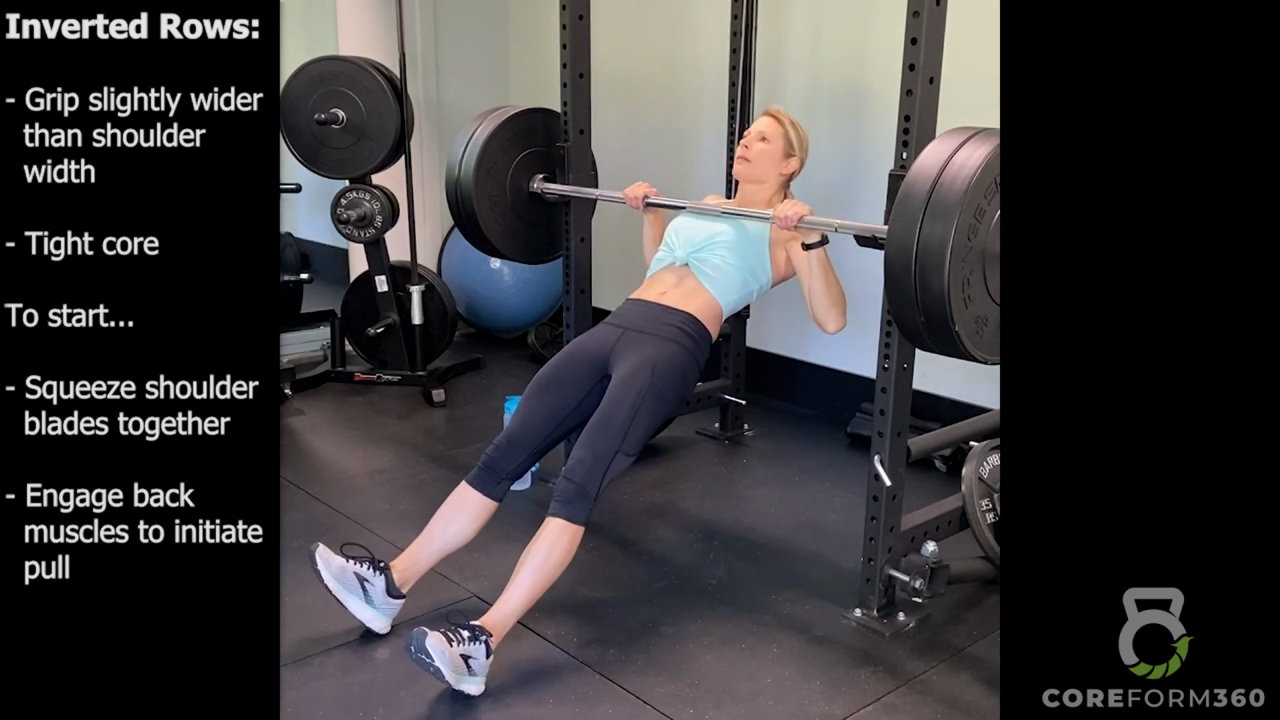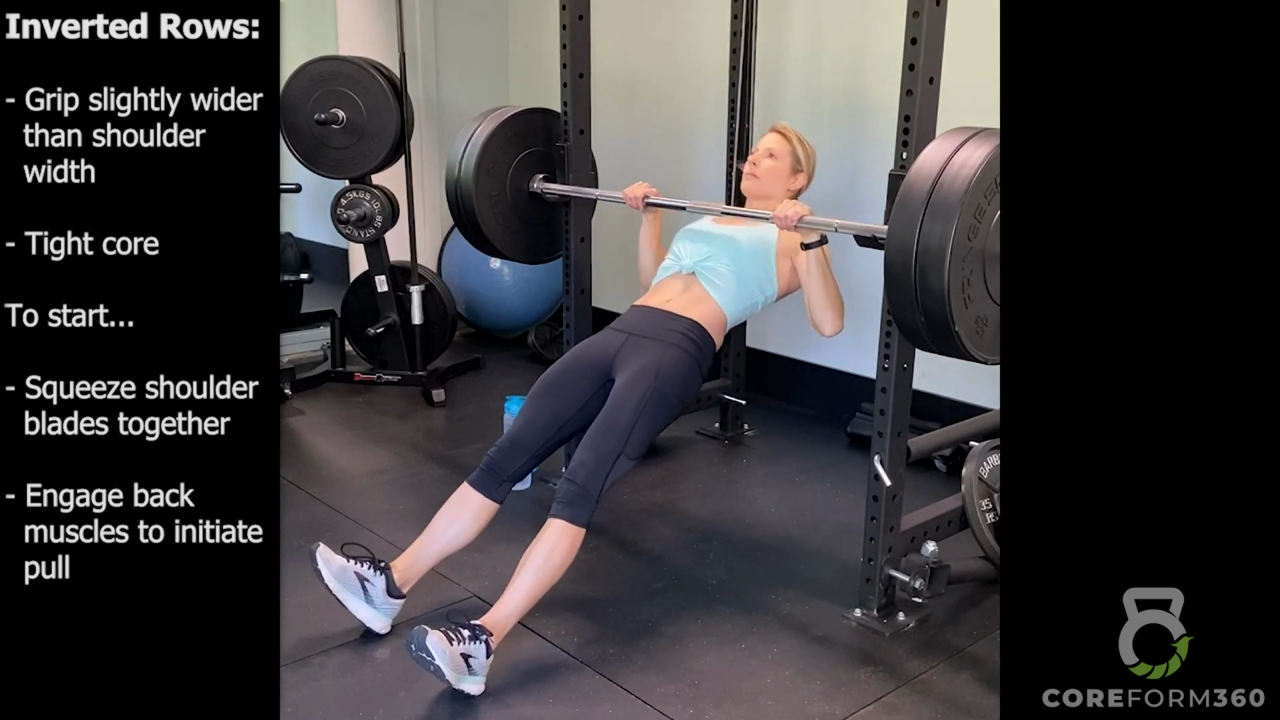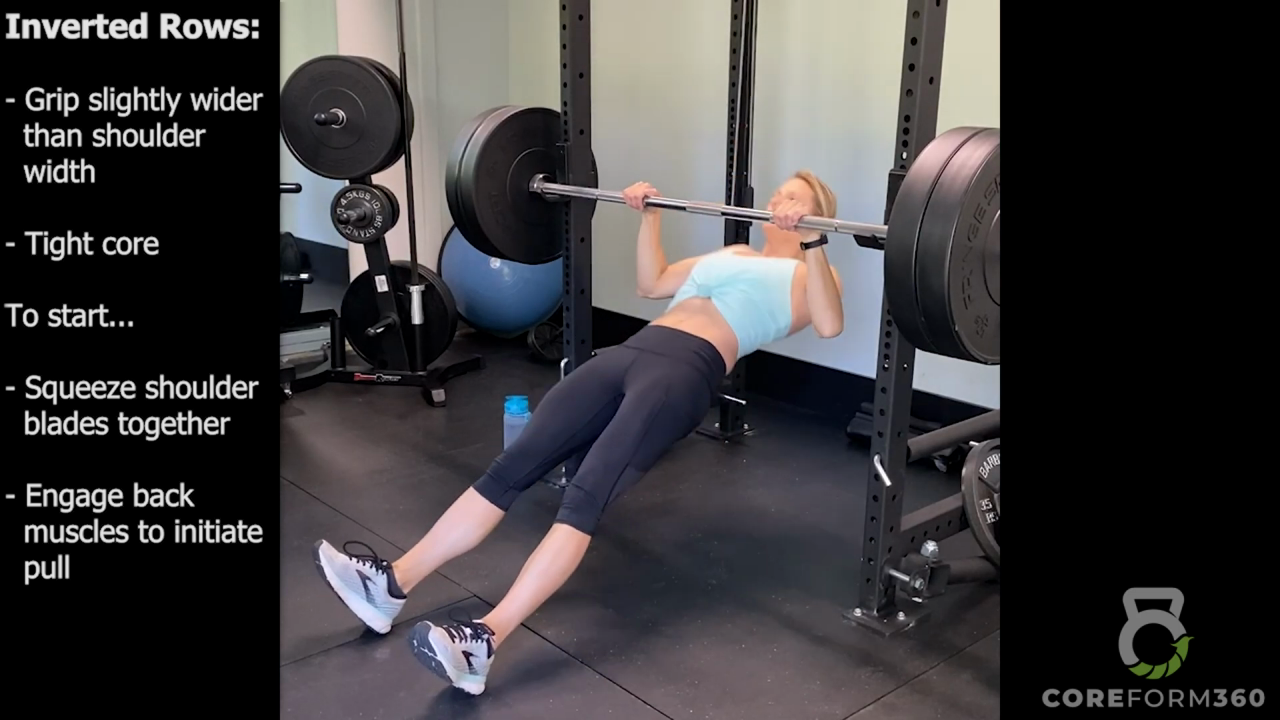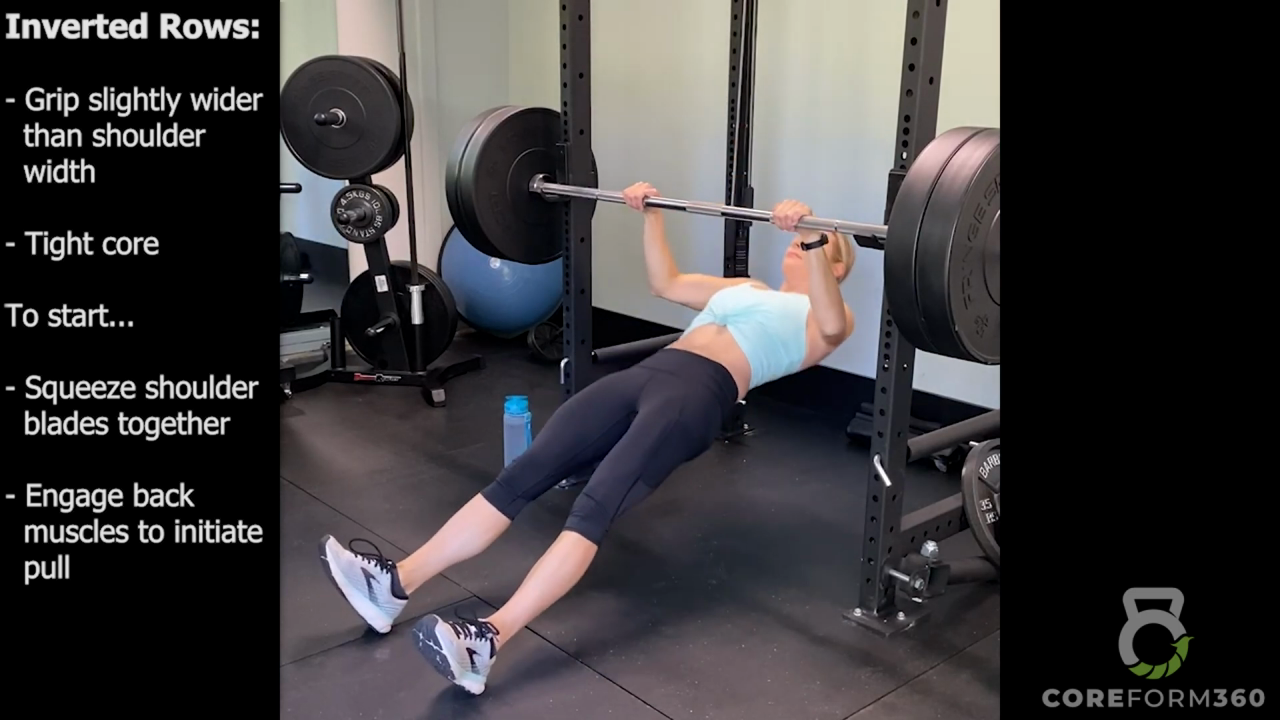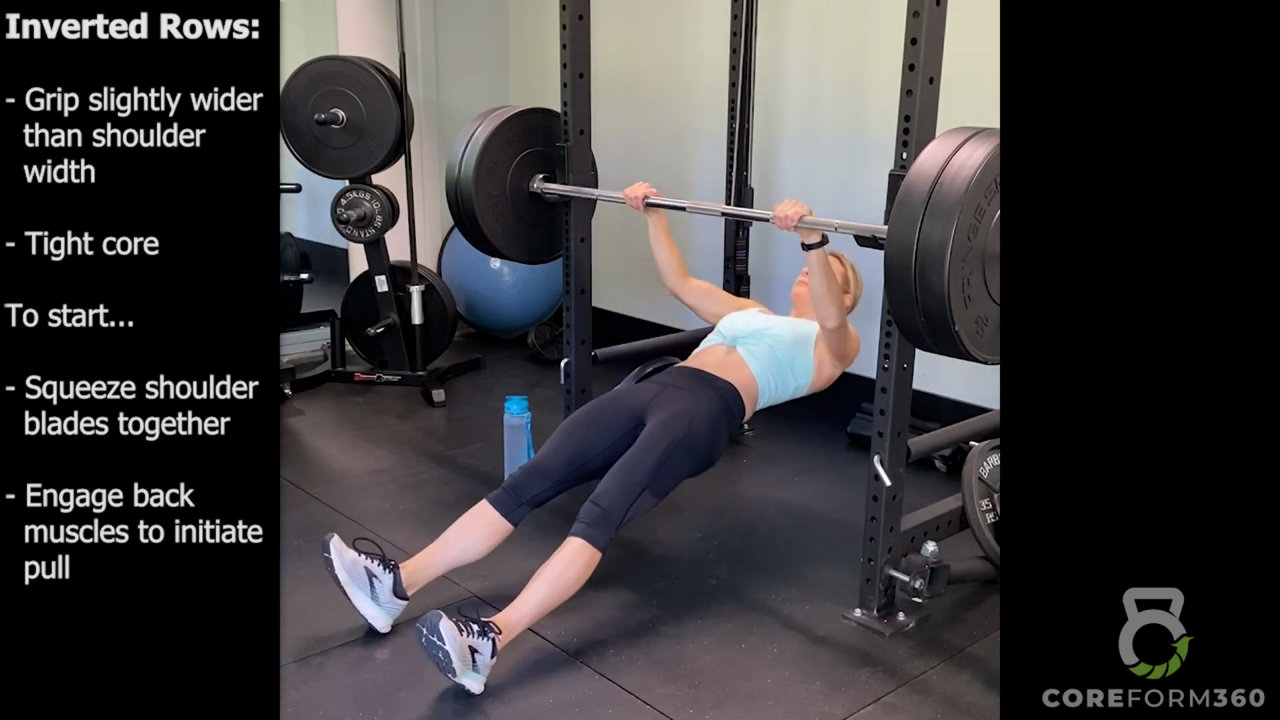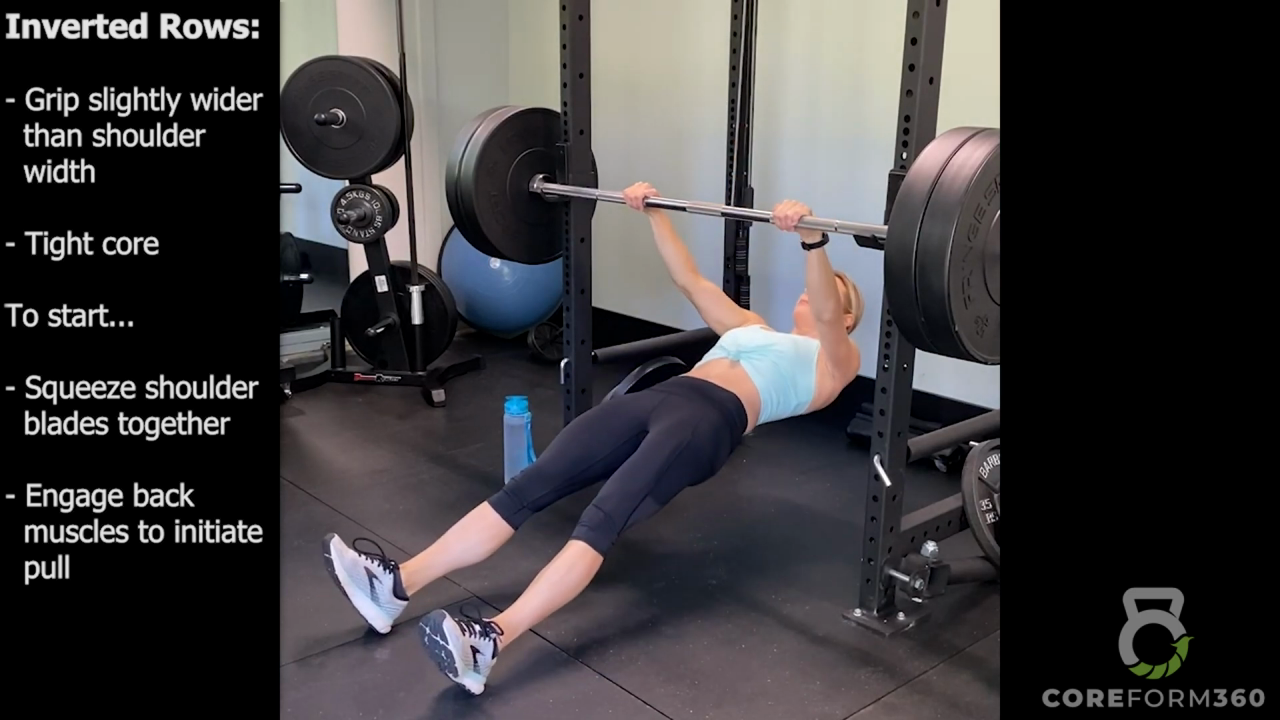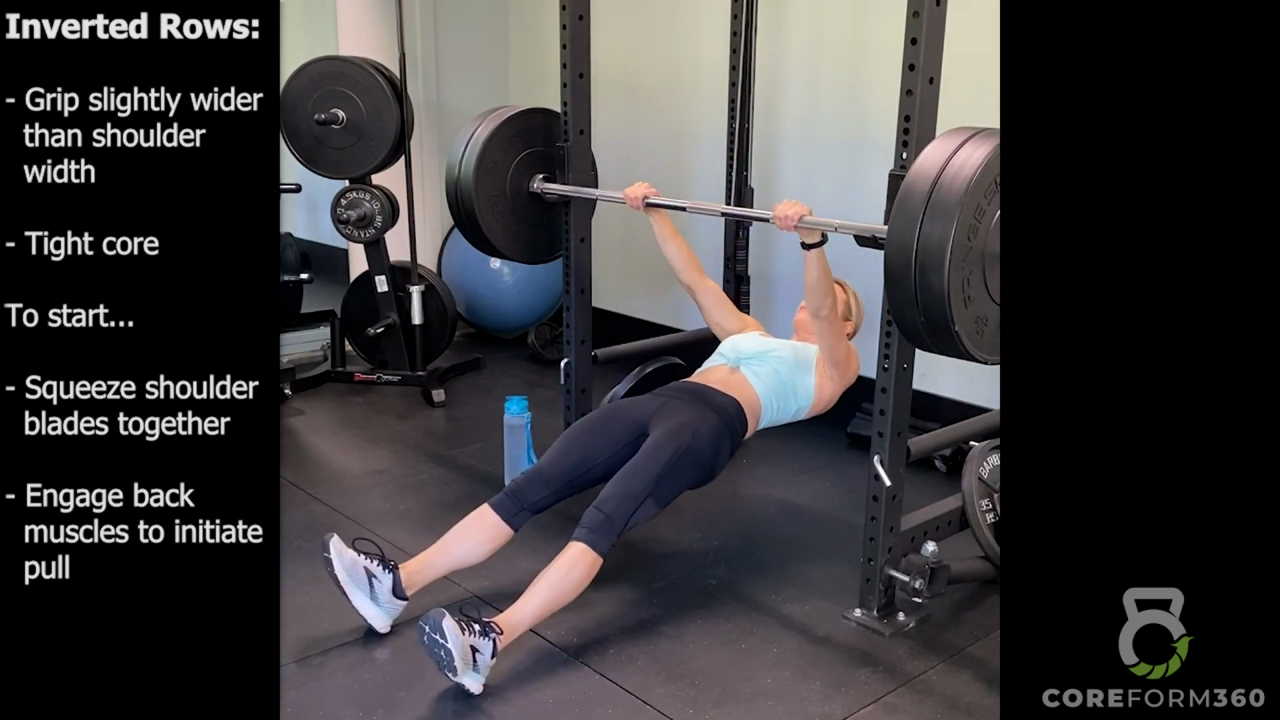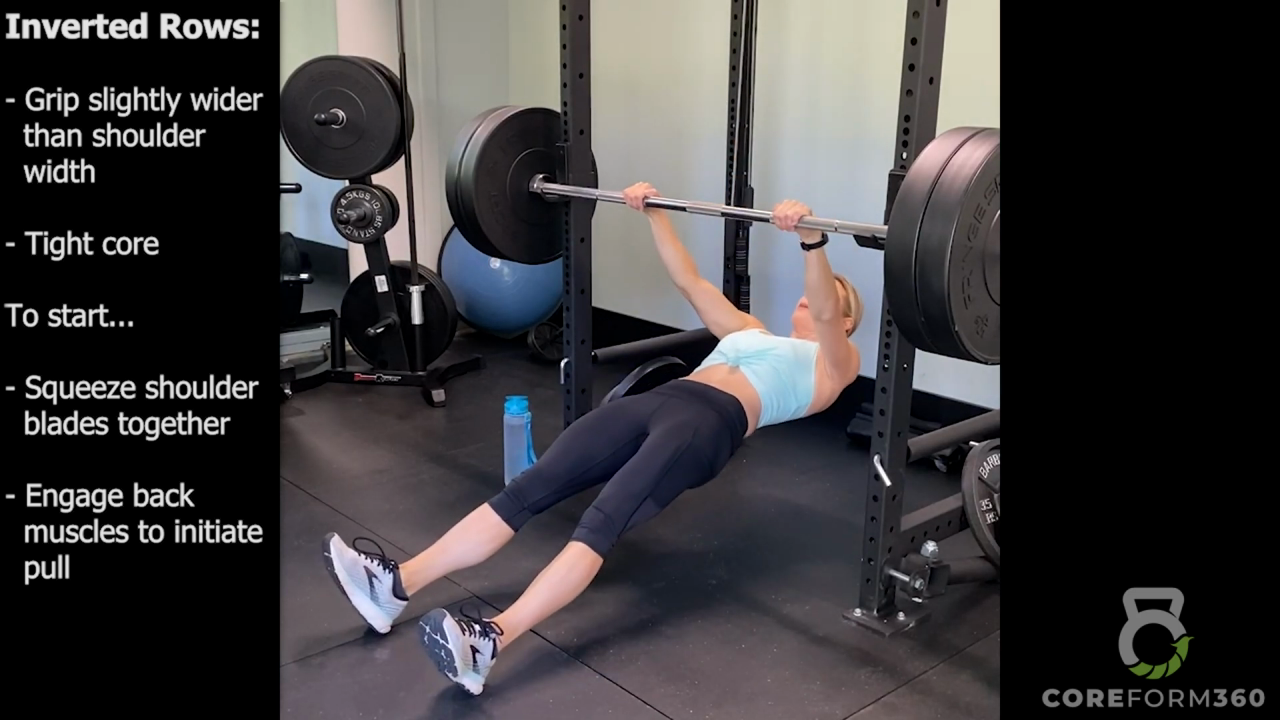
dt=0.2s
person 1, frame 1
left shoulder: (786, 232)
right shoulder: (708, 208)
left elbow: (832, 320)
left wrist: (811, 237)
right wrist: (650, 211)
left hip: (671, 346)
right hip: (614, 328)
left knee: (577, 486)
right knee: (502, 458)
left ankle: (481, 642)
right ankle: (390, 584)
person 1, frame 2
left shoulder: (793, 243)
right shoulder: (715, 219)
left elbow: (828, 322)
left wrist: (808, 235)
right wrist: (649, 213)
left hip: (675, 351)
right hip: (619, 333)
left knee: (578, 489)
right knee: (504, 459)
left ankle: (481, 642)
right ankle: (389, 585)
person 1, frame 3
left shoulder: (809, 276)
right shoulder: (733, 253)
left elbow: (829, 324)
right elbow: (650, 283)
left wrist: (809, 240)
right wrist: (649, 215)
left hip: (687, 369)
right hip: (634, 351)
left knee: (584, 498)
right knee: (510, 468)
left ankle: (481, 643)
right ankle: (391, 585)
person 1, frame 4
left shoulder: (821, 316)
right shoulder: (747, 289)
left elbow: (831, 325)
right elbow: (665, 283)
left wrist: (811, 238)
right wrist: (650, 214)
left hip: (699, 392)
right hip: (649, 371)
left knee: (594, 508)
right knee: (520, 476)
left ankle: (486, 642)
right ankle: (395, 584)
person 1, frame 5
left shoulder: (833, 348)
right shoulder: (751, 313)
left elbow: (829, 320)
right elbow: (679, 283)
left wrist: (813, 240)
right wrist: (653, 214)
left hip: (707, 410)
right hip: (658, 386)
left knee: (599, 517)
right knee: (525, 484)
left ankle: (488, 641)
right ankle: (396, 585)
person 1, frame 6
left shoulder: (834, 361)
right shoulder: (753, 328)
left elbow: (825, 312)
right elbow: (689, 280)
left wrist: (812, 240)
right wrist: (654, 213)
left hip: (709, 420)
right hip: (659, 397)
left knee: (601, 522)
right knee: (527, 487)
left ankle: (489, 641)
right ankle: (397, 584)
person 1, frame 7
left shoulder: (834, 366)
right shoulder: (753, 334)
left elbow: (824, 308)
right elbow: (694, 279)
left wrist: (811, 240)
right wrist: (655, 213)
left hip: (709, 426)
right hip: (659, 402)
left knee: (601, 525)
right knee: (526, 491)
left ankle: (488, 641)
right ankle: (395, 585)
person 1, frame 8
left shoulder: (834, 364)
right shoulder: (753, 330)
left elbow: (826, 317)
right elbow: (688, 281)
left wrist: (812, 242)
right wrist: (656, 215)
left hip: (708, 422)
right hip: (657, 400)
left knee: (601, 523)
right knee: (527, 490)
left ankle: (488, 641)
right ankle: (396, 584)
